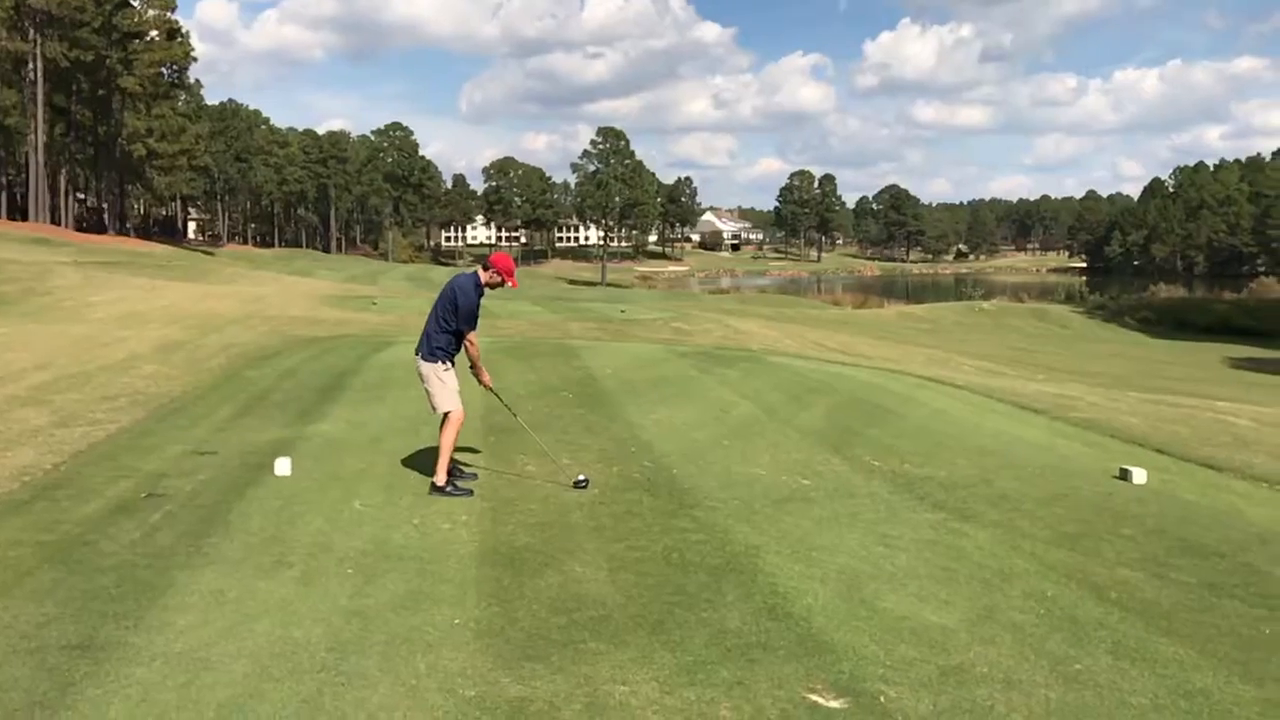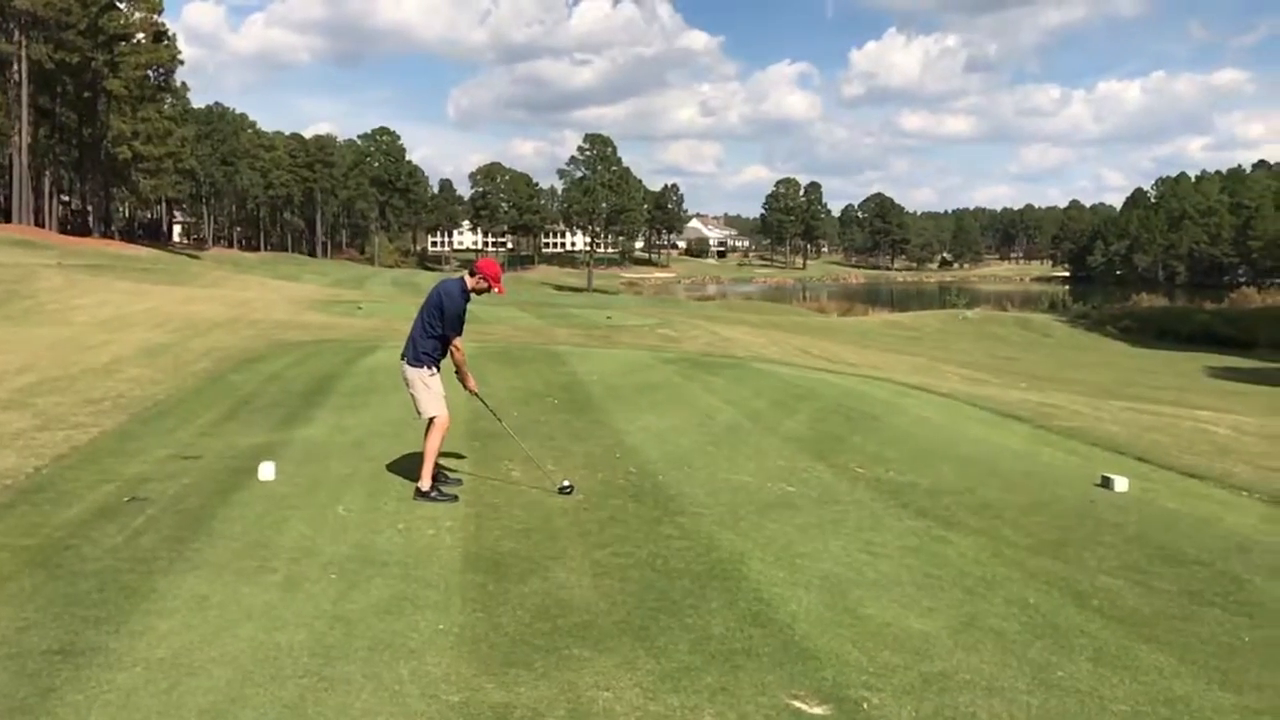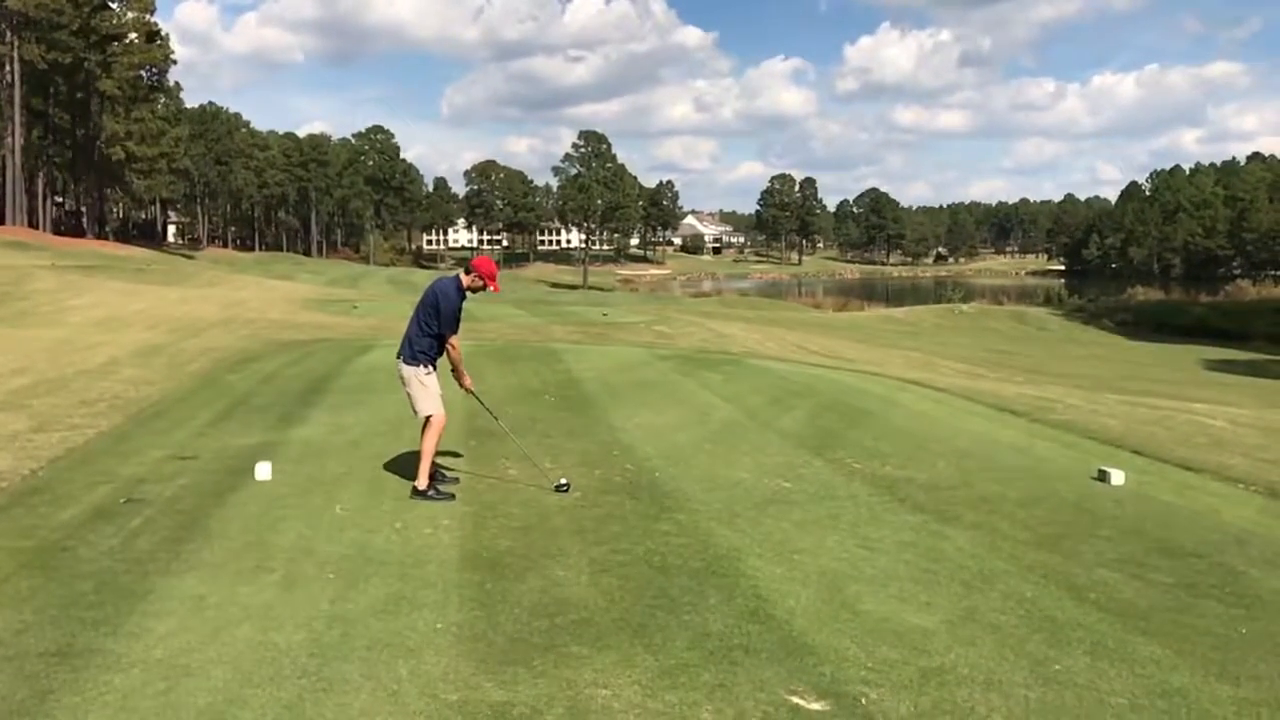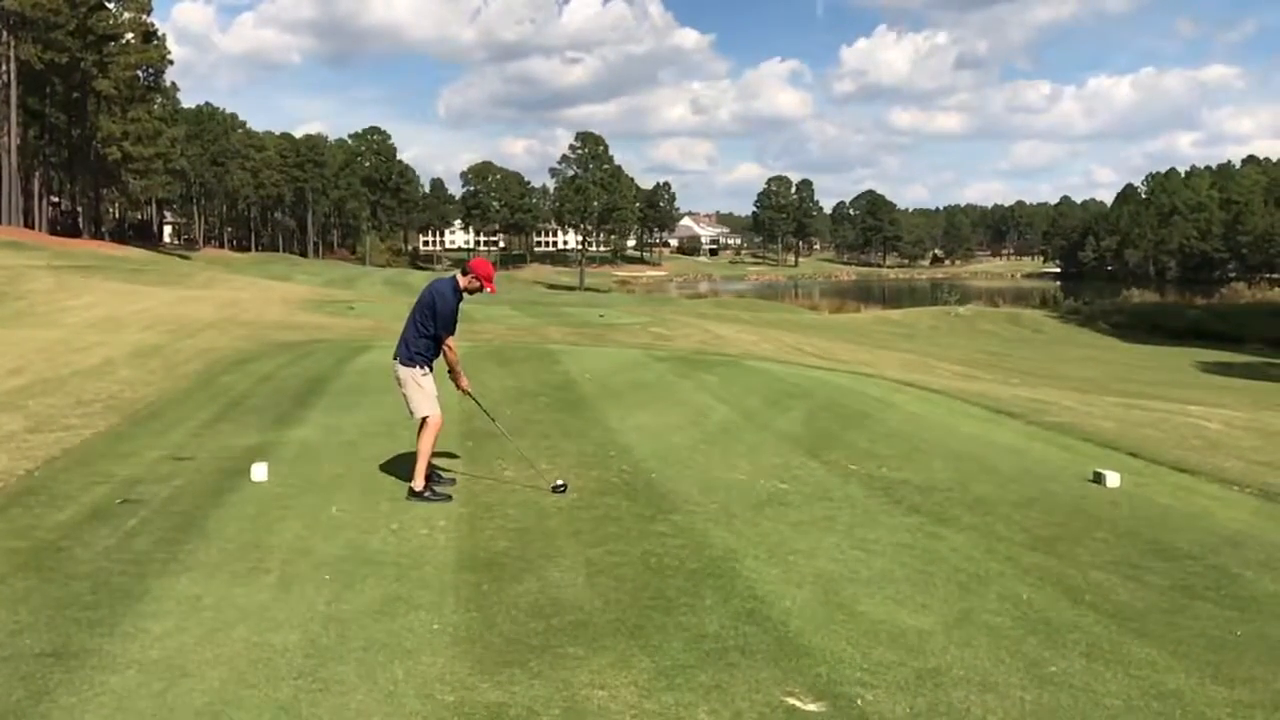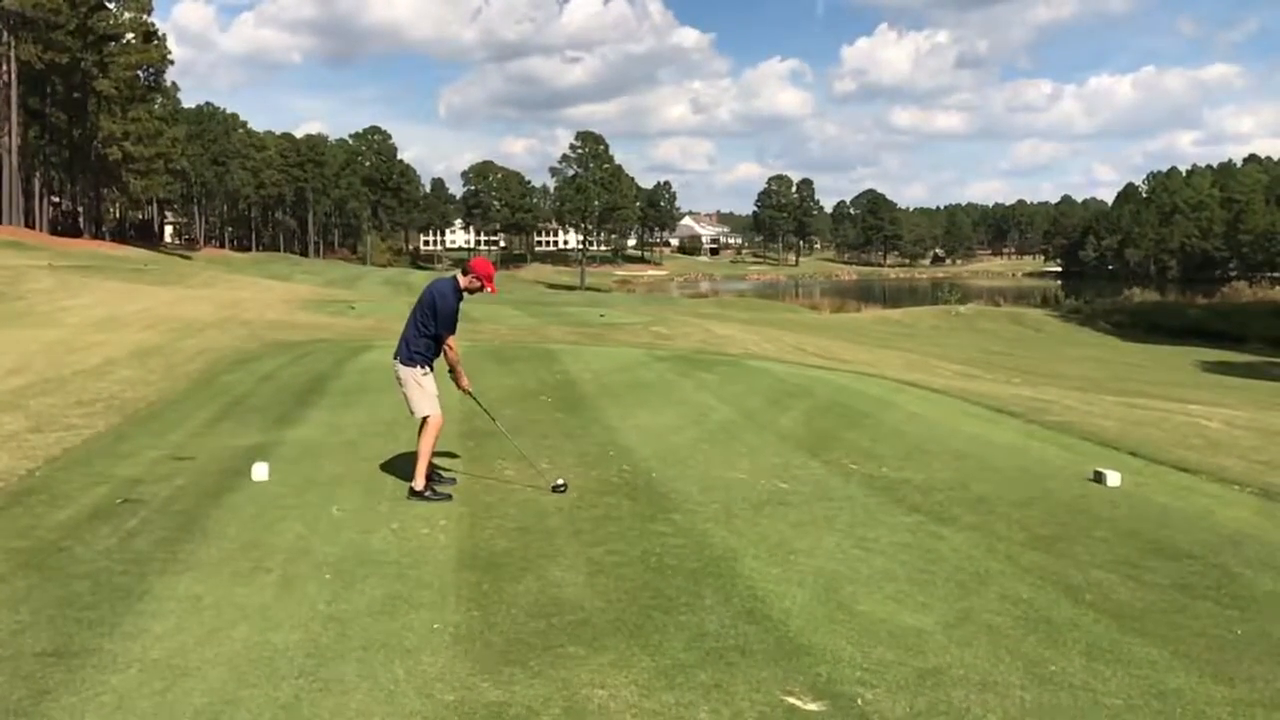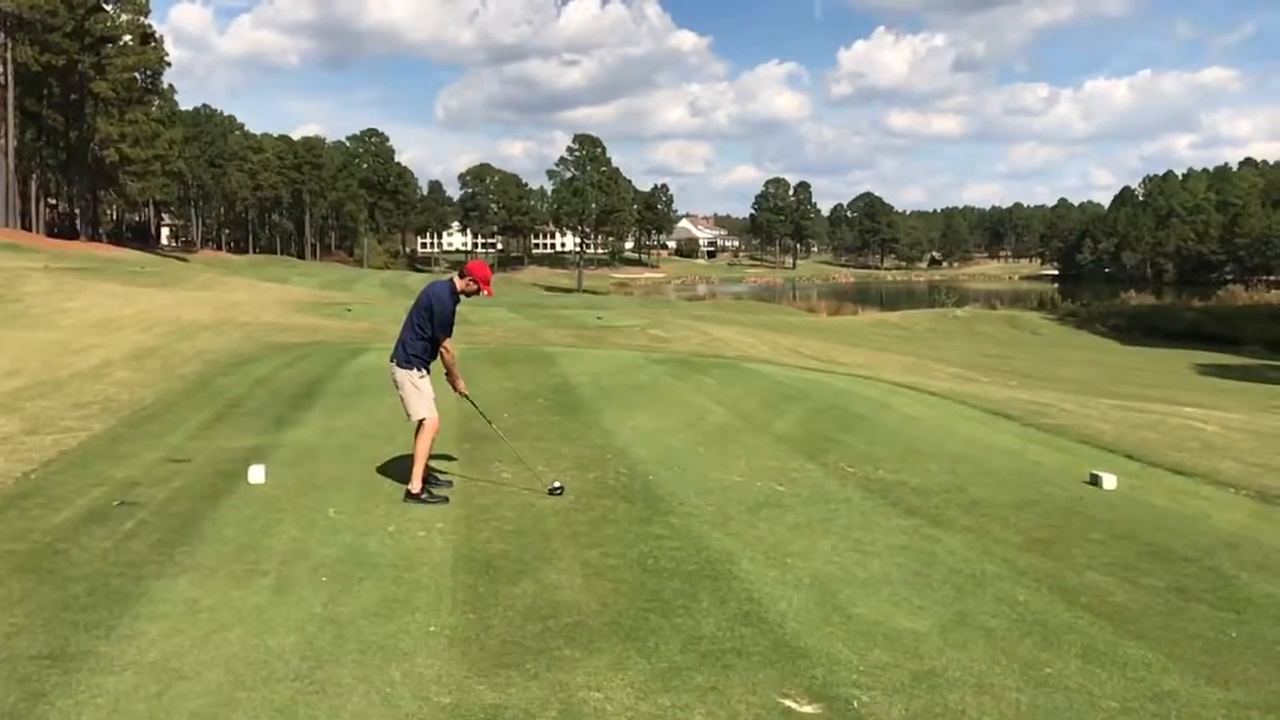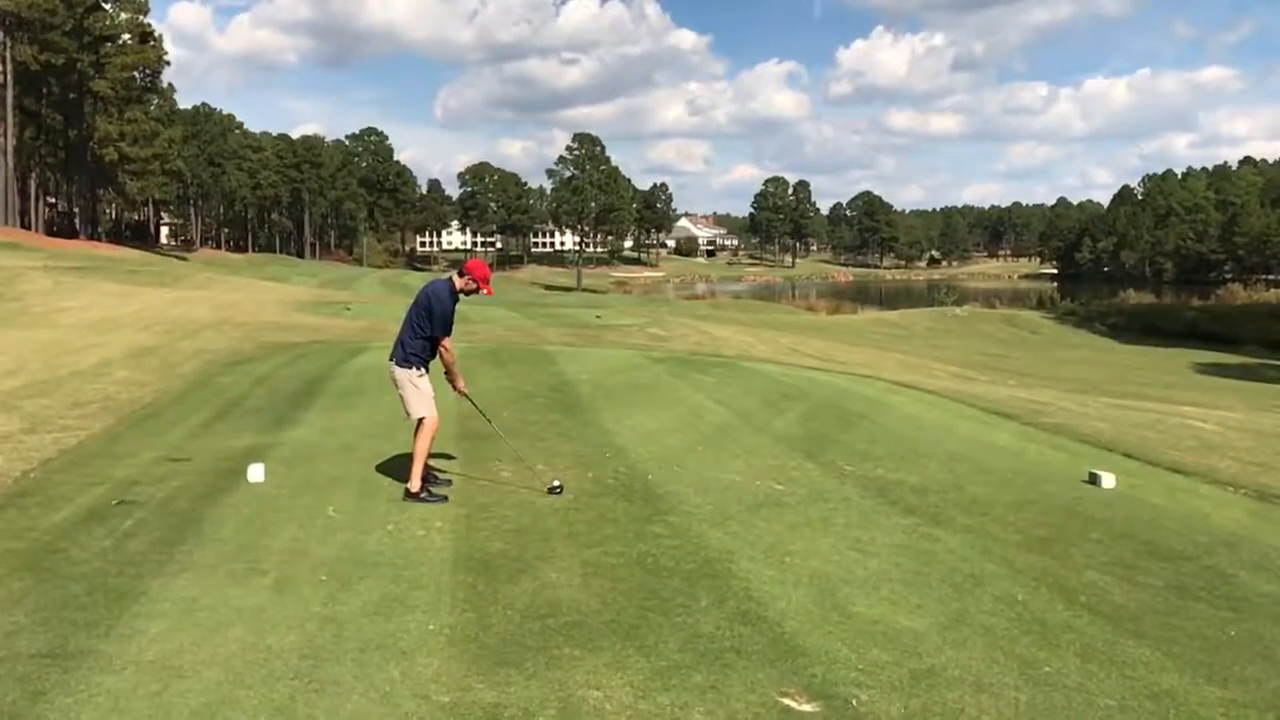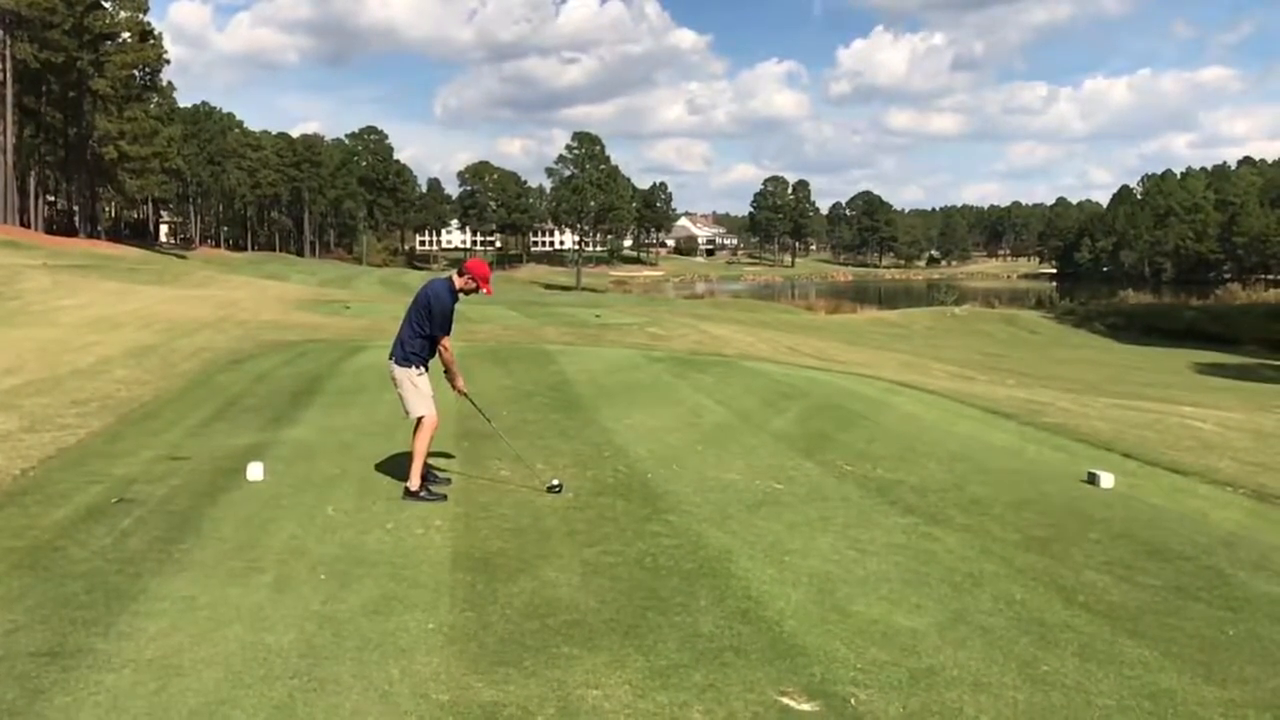
dt=0.3s
person 1, frame 1
left shoulder: (466, 281)
right shoulder: (468, 291)
right elbow: (469, 340)
left wrist: (476, 367)
right wrist: (480, 371)
left hip: (437, 355)
right hip: (435, 358)
left knee: (451, 413)
right knee: (455, 415)
left ankle: (447, 466)
right ankle: (440, 480)
person 1, frame 2
left shoulder: (452, 287)
right shoulder: (454, 296)
right elbow: (454, 345)
left wrist: (462, 372)
right wrist: (466, 377)
left hip: (423, 360)
right hip: (421, 364)
left knee: (435, 418)
right knee: (440, 420)
left ankle: (431, 471)
right ankle: (424, 486)
person 1, frame 3
left shoulder: (448, 285)
right shoulder: (450, 294)
right elbow: (450, 343)
left wrist: (457, 370)
right wrist: (462, 375)
left hip: (420, 359)
right hip: (417, 362)
left knee: (432, 417)
right knee: (437, 419)
left ankle: (429, 470)
right ankle: (421, 485)
person 1, frame 4
left shoulder: (445, 286)
right shoulder: (447, 296)
right elbow: (447, 344)
left wrist: (454, 372)
right wrist: (459, 376)
left hip: (416, 360)
right hip: (413, 363)
left knee: (429, 418)
right knee: (433, 420)
left ankle: (425, 471)
right ankle: (418, 486)
person 1, frame 5
left shoulder: (445, 286)
right shoulder: (447, 295)
right elbow: (448, 344)
left wrist: (455, 371)
right wrist: (460, 376)
left hip: (416, 360)
right hip: (414, 363)
left knee: (429, 418)
right knee: (434, 420)
left ankle: (426, 470)
right ankle: (418, 485)
person 1, frame 6
left shoulder: (442, 289)
right shoulder: (444, 298)
right elbow: (444, 347)
left wrist: (451, 374)
right wrist: (456, 379)
left hip: (412, 363)
right hip: (410, 366)
left knee: (425, 420)
right knee: (431, 422)
left ankle: (422, 473)
right ankle: (415, 488)
person 1, frame 7
left shoulder: (441, 288)
right shoulder: (443, 297)
right elbow: (444, 346)
left wrist: (451, 373)
right wrist: (456, 378)
left hip: (411, 362)
right hip: (409, 365)
left knee: (425, 419)
right knee: (430, 421)
left ankle: (421, 472)
right ankle: (414, 487)
person 1, frame 8
left shoulder: (440, 287)
right shoulder: (442, 296)
right elbow: (443, 345)
left wrist: (450, 372)
right wrist: (455, 377)
left hip: (410, 360)
right hip: (408, 363)
left knee: (424, 418)
right knee: (429, 420)
left ankle: (421, 471)
right ankle: (413, 485)
